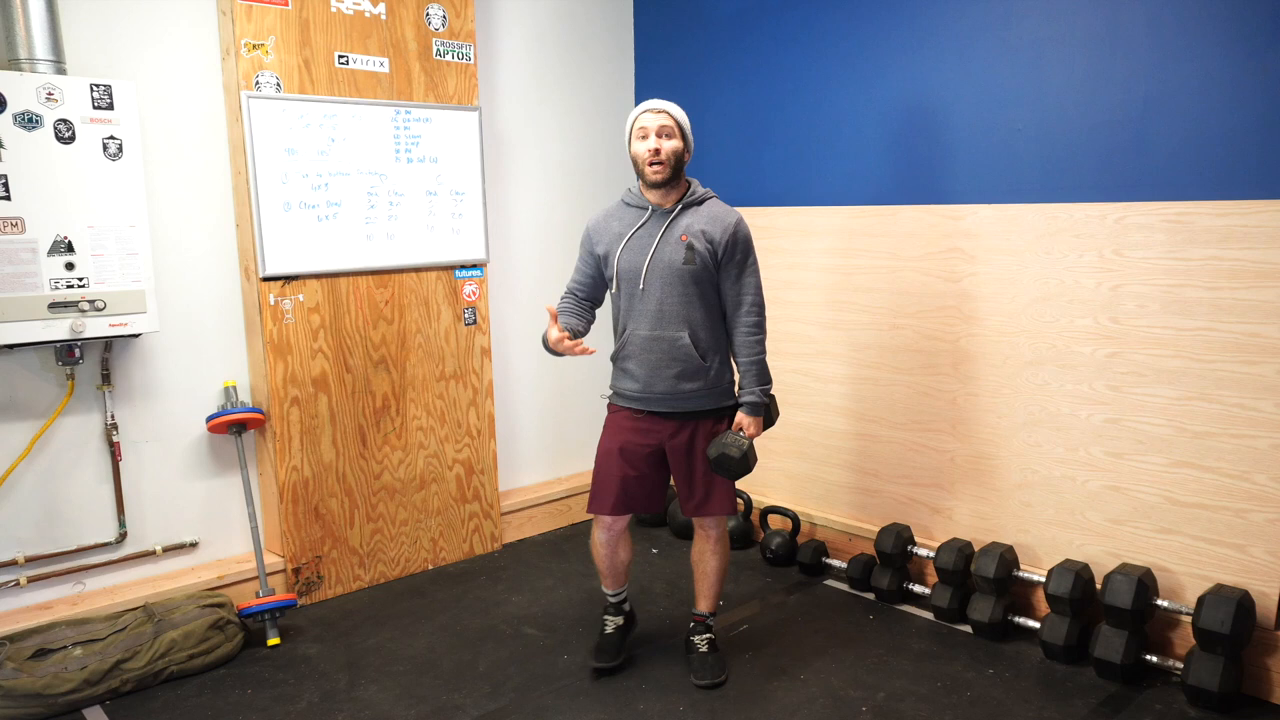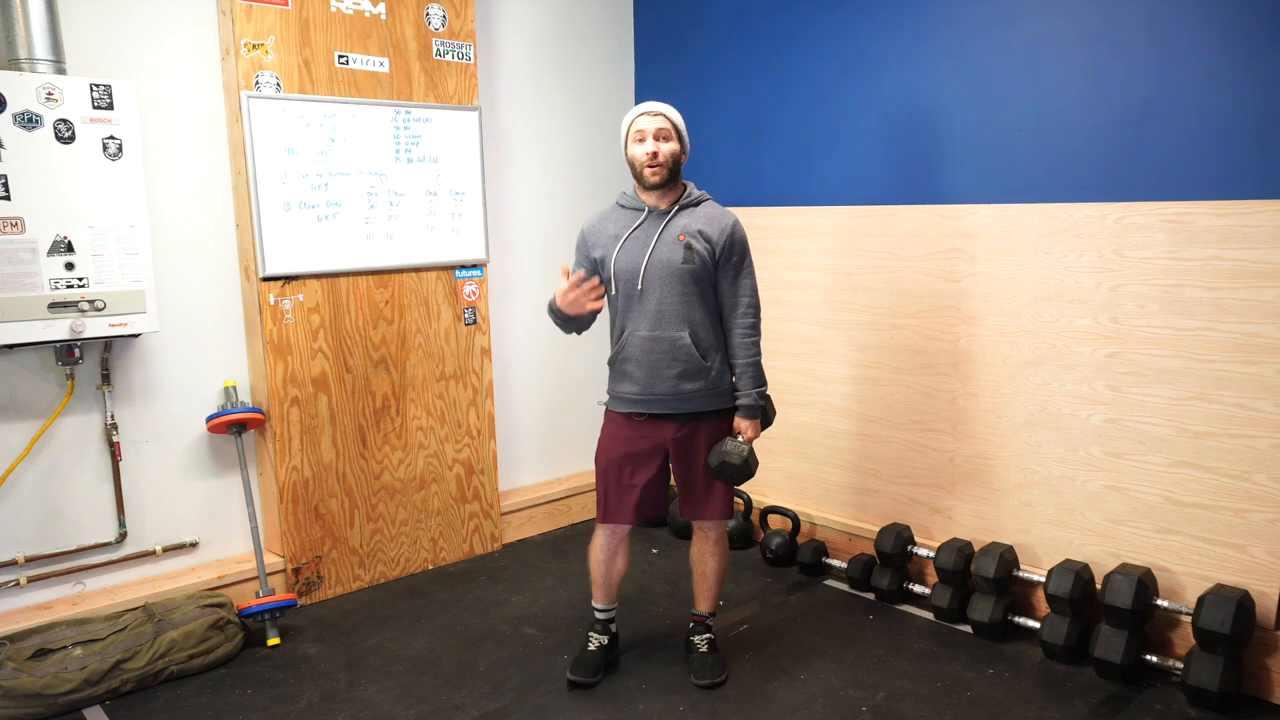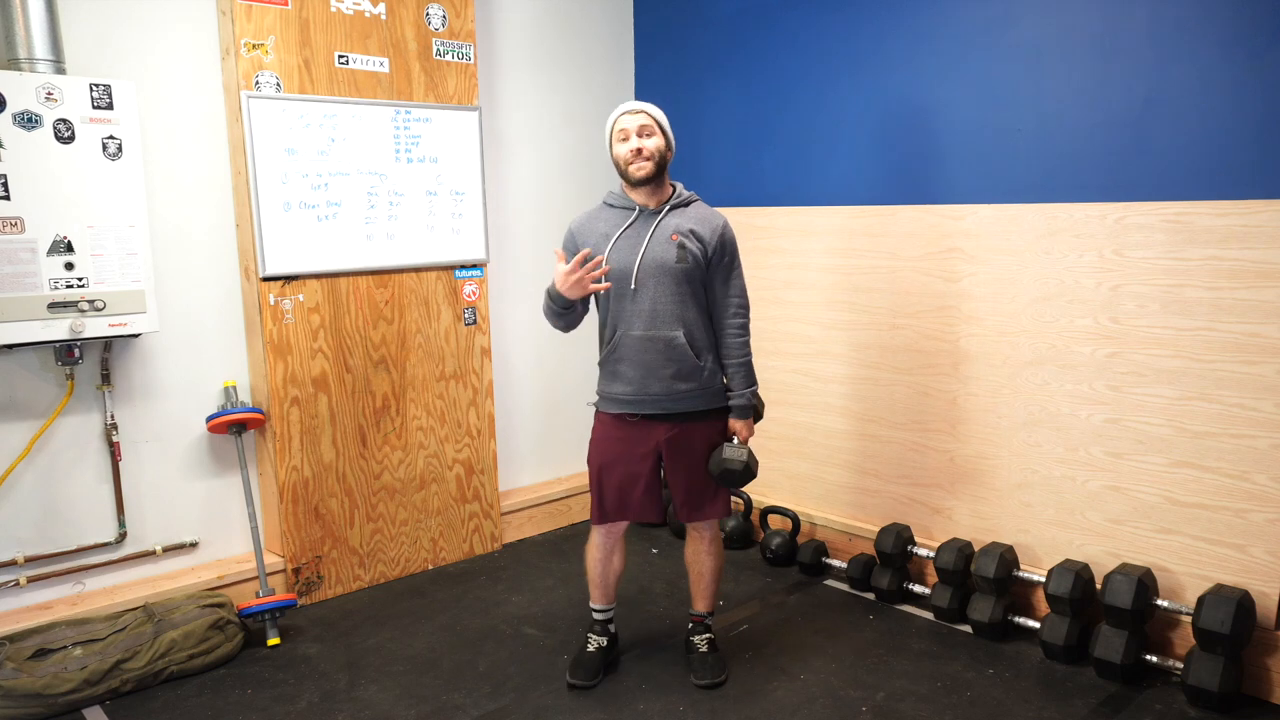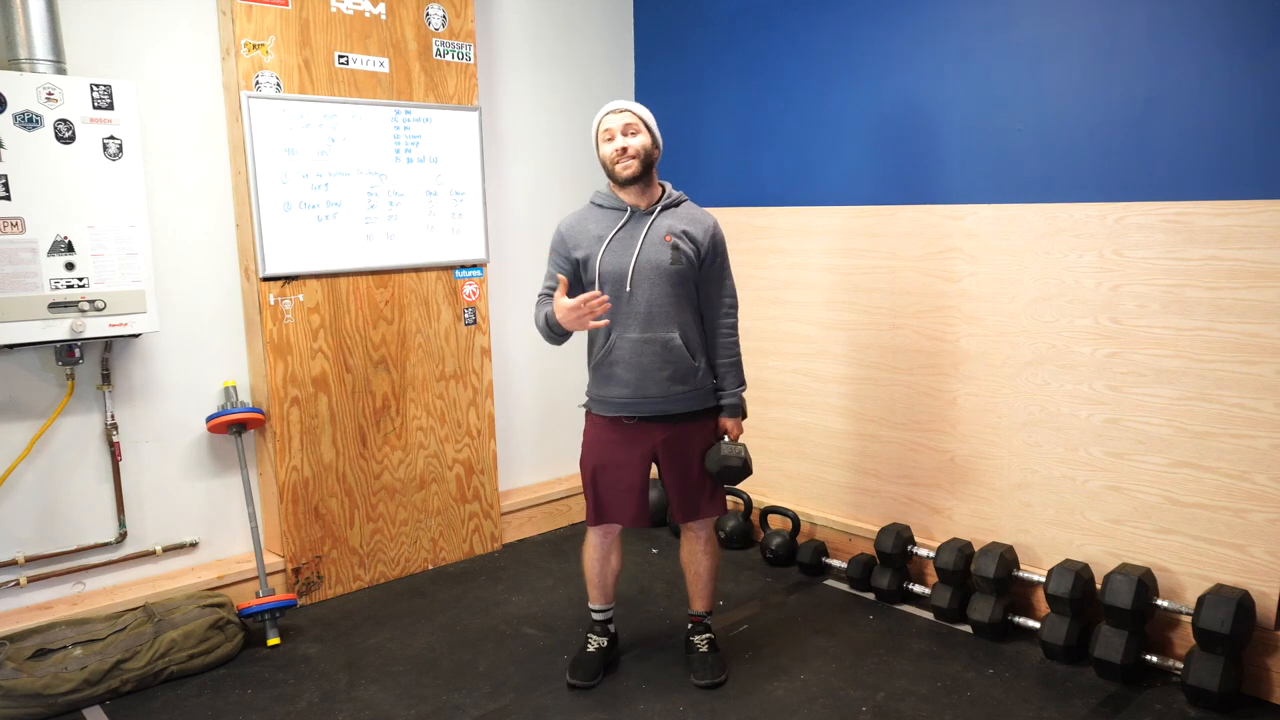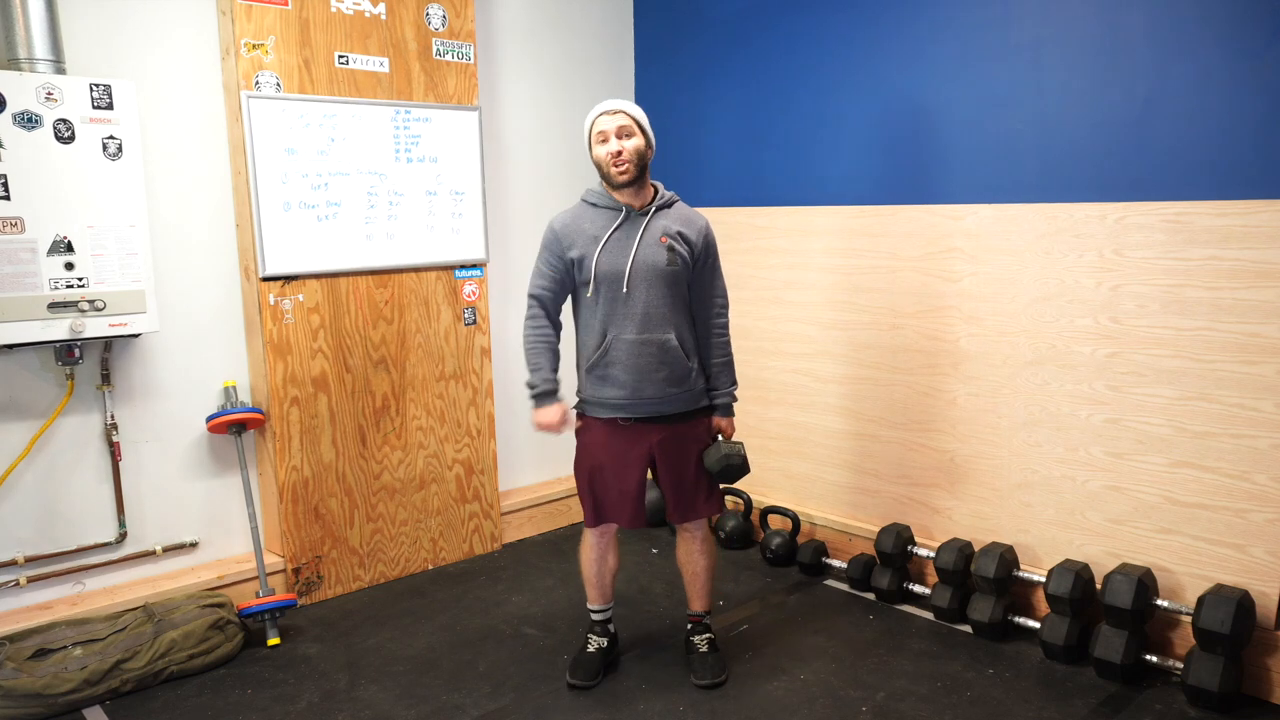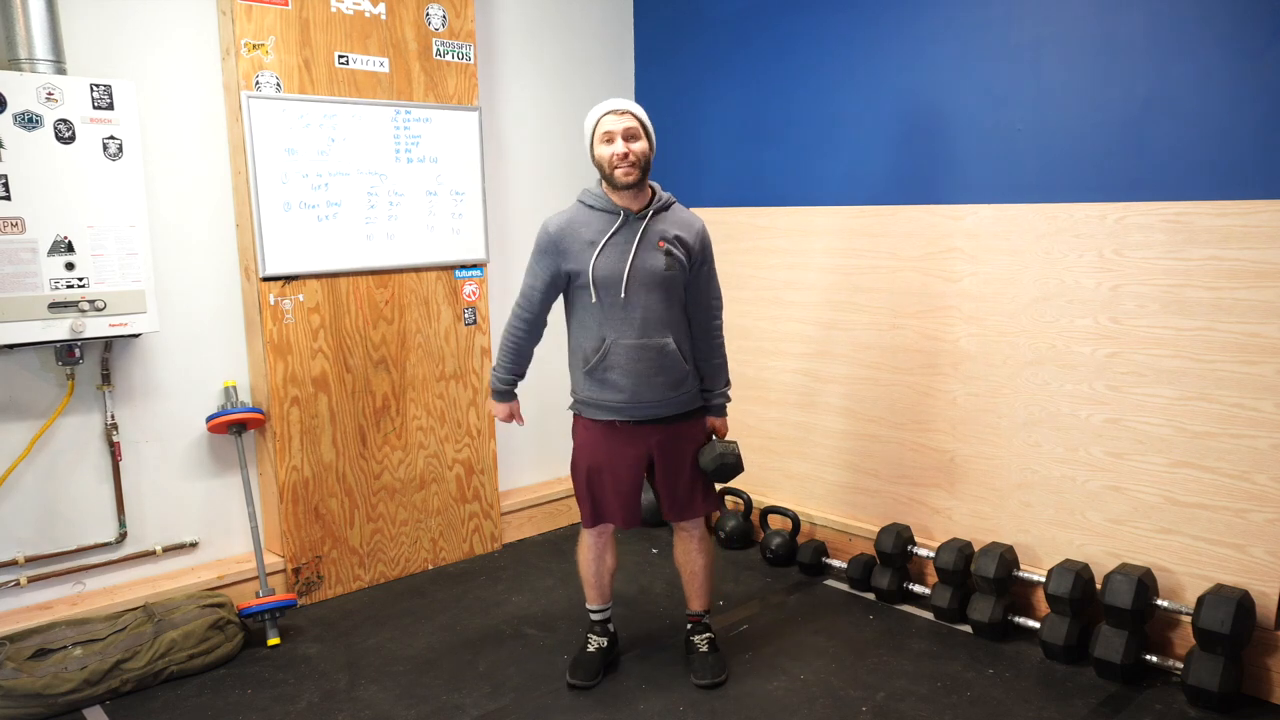
dt=0.2s
person 1, frame 1
left shoulder: (723, 223)
right shoulder: (605, 225)
left elbow: (747, 319)
right elbow: (580, 300)
left wrist: (752, 400)
right wrist: (558, 333)
left hip: (707, 407)
right hip: (631, 405)
left knee: (710, 521)
right knee: (609, 518)
left ankle: (702, 631)
right ankle: (618, 612)
person 1, frame 2
left shoulder: (719, 225)
right shoulder: (599, 229)
left elbow: (743, 321)
right elbow: (579, 315)
left wrist: (749, 403)
right wrist: (561, 307)
left hip: (705, 410)
right hip: (629, 410)
left knee: (709, 523)
right knee: (612, 524)
left ankle: (702, 631)
right ankle: (602, 630)
person 1, frame 3
left shoulder: (708, 225)
right shoulder: (587, 228)
left elbow: (732, 322)
right elbow: (565, 313)
left wrist: (741, 403)
right wrist: (559, 295)
left hip: (698, 410)
right hip: (620, 412)
left knee: (703, 524)
right knee: (608, 524)
left ankle: (700, 631)
right ankle: (601, 632)
person 1, frame 4
left shoulder: (698, 226)
right shoulder: (576, 229)
left elbow: (722, 321)
right elbow: (546, 306)
left wrist: (731, 402)
right wrist: (561, 316)
left hip: (691, 410)
right hip: (612, 414)
left knee: (698, 524)
right knee: (604, 526)
left ankle: (700, 631)
right ankle: (601, 633)
person 1, frame 5
left shoulder: (690, 226)
right shoulder: (567, 228)
left elbow: (712, 321)
right elbow: (540, 312)
left wrist: (723, 401)
right wrist: (544, 392)
left hip: (684, 412)
right hip: (605, 415)
left knee: (693, 524)
right knee: (600, 526)
left ankle: (699, 632)
right ankle: (600, 633)
person 1, frame 6
left shoulder: (687, 229)
right shoulder: (563, 230)
left elbow: (707, 324)
right elbow: (528, 314)
left wrist: (717, 402)
right wrist: (503, 386)
left hip: (680, 414)
right hip: (601, 416)
left knee: (690, 524)
right knee: (598, 527)
left ankle: (700, 631)
right ankle: (600, 634)
